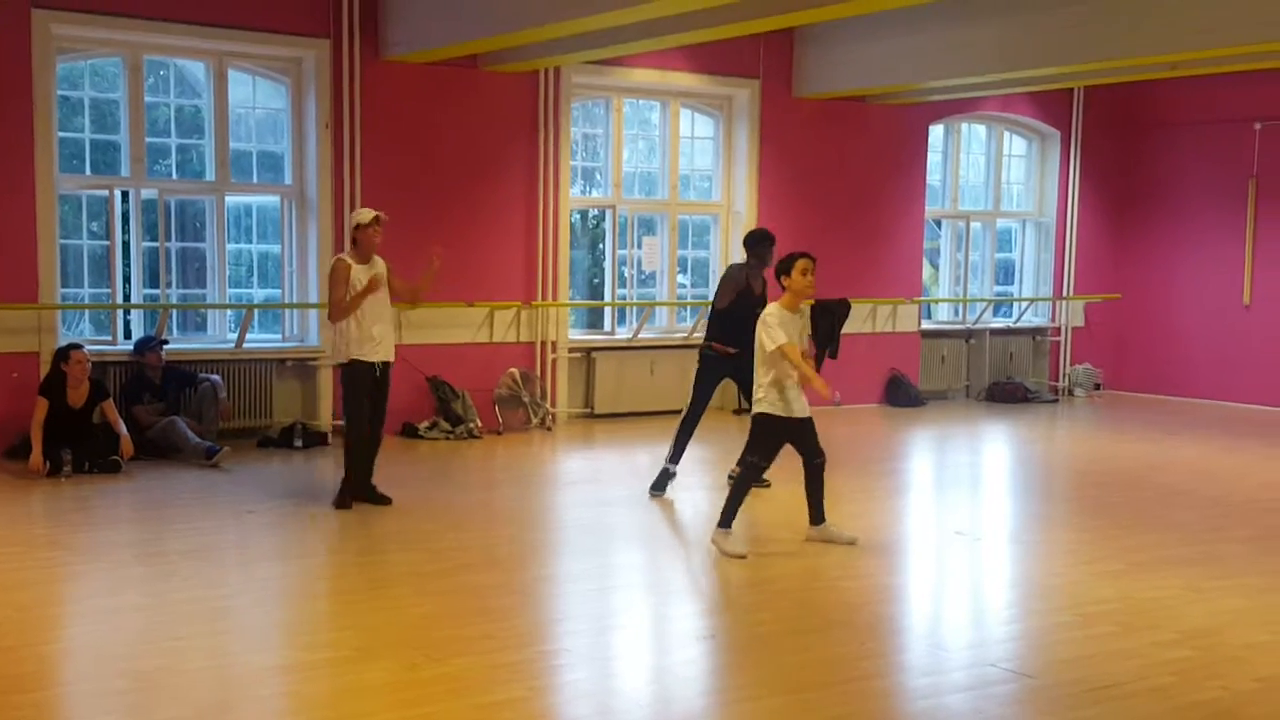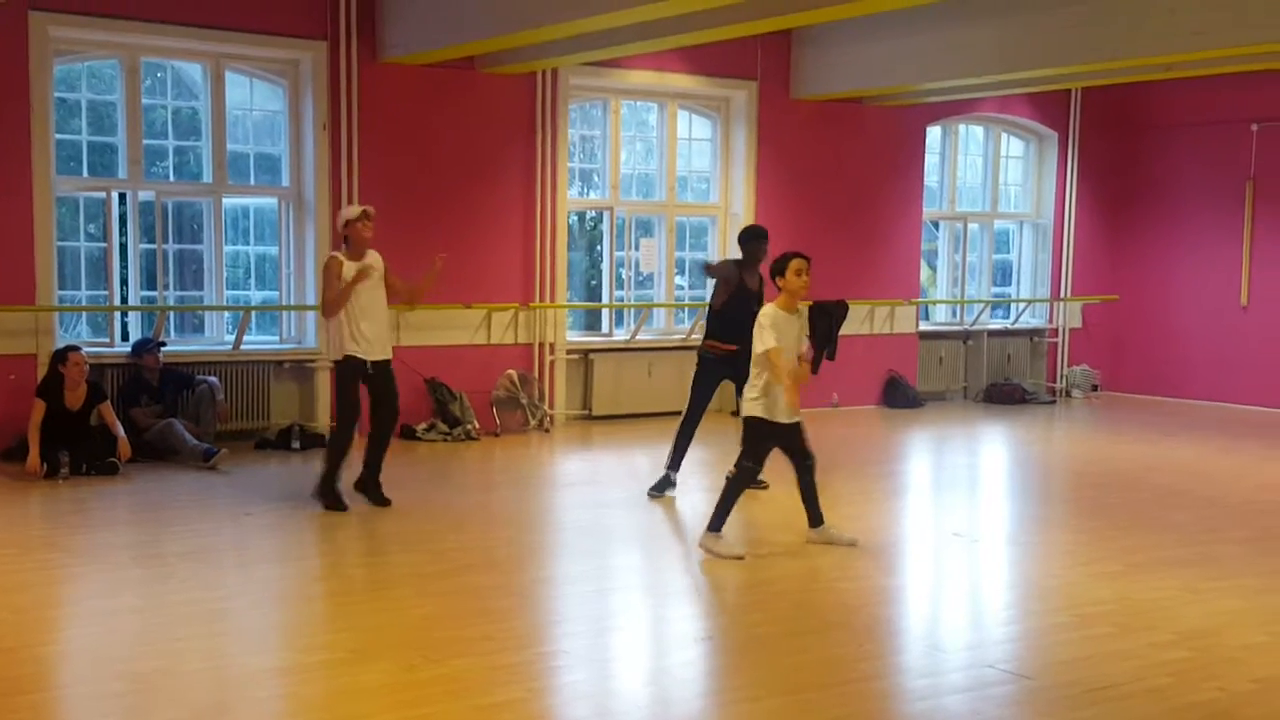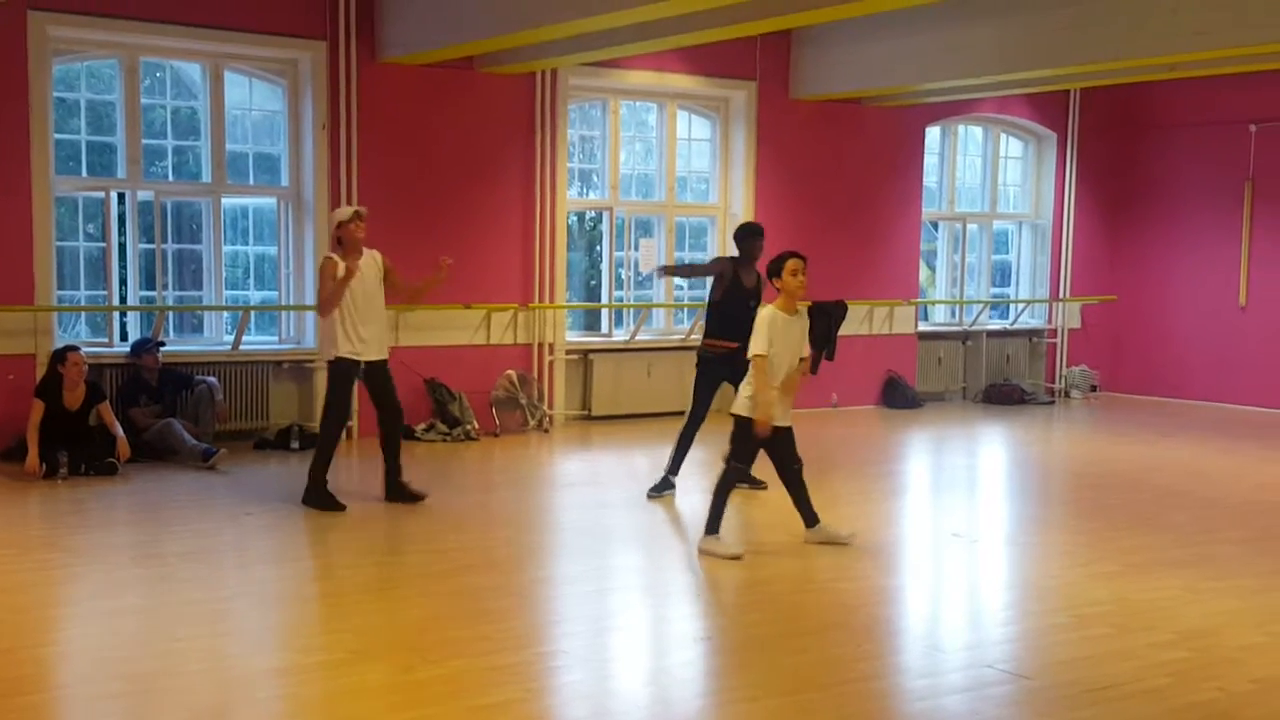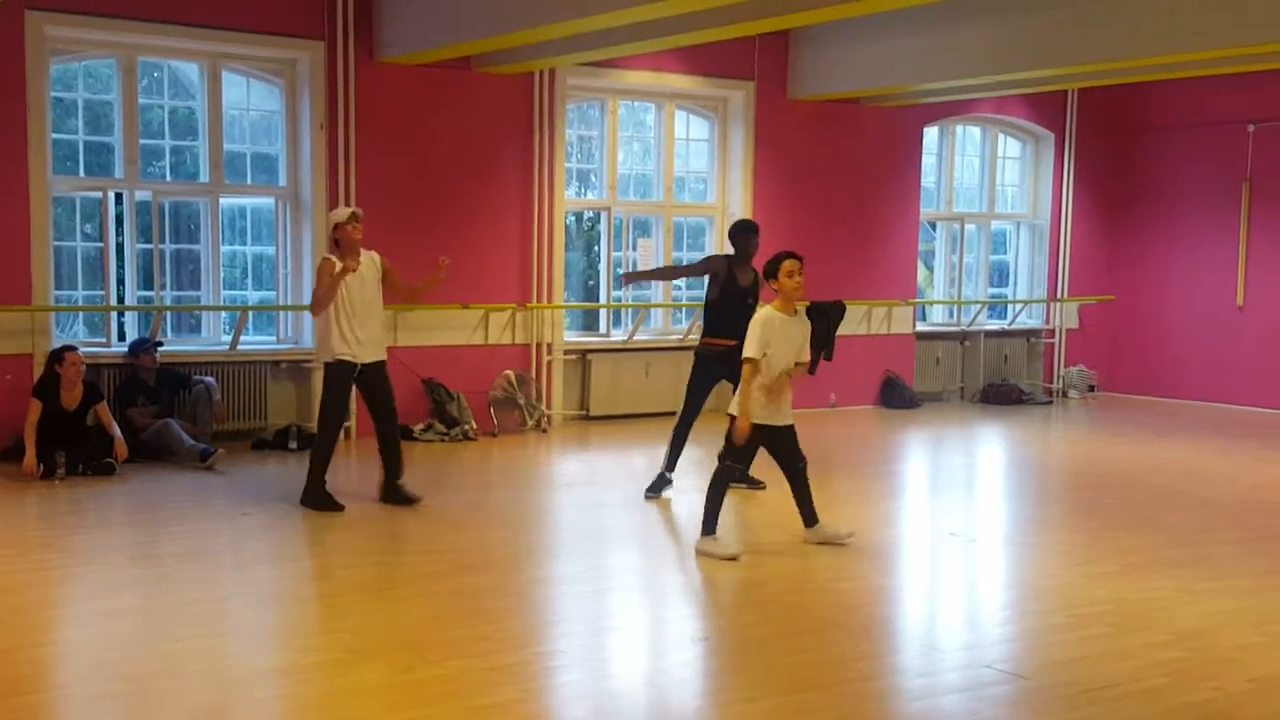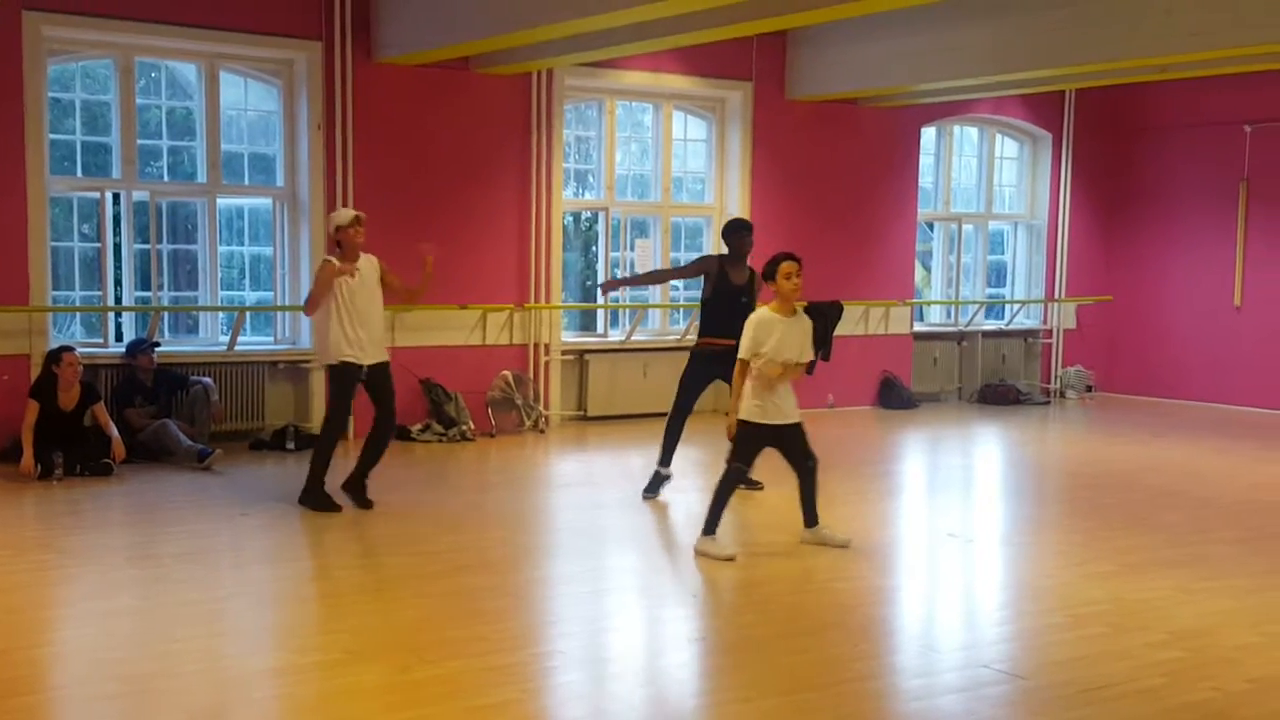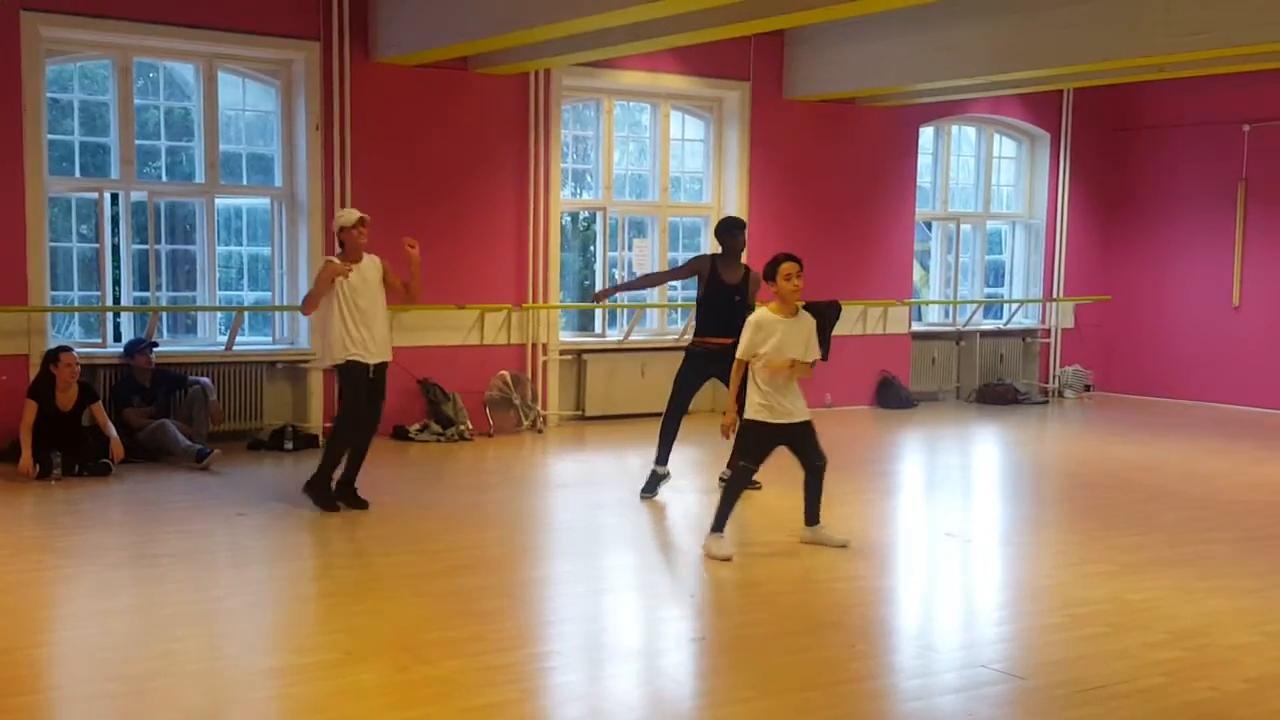
dt=0.1s
person 1, frame 1
left shoulder: (801, 315)
right shoulder: (772, 315)
right elbow: (787, 352)
left wrist: (810, 376)
right wrist: (814, 378)
left hip: (797, 405)
right hip: (771, 404)
left knee: (816, 460)
right knee: (754, 465)
left ankle: (818, 525)
right ankle: (723, 530)
person 1, frame 2
left shoulder: (800, 317)
right shoulder: (768, 316)
right elbow: (772, 356)
left wrist: (802, 373)
right wrist: (787, 389)
left hip: (787, 411)
right hip: (761, 407)
left knee: (805, 464)
right knee: (747, 471)
left ankle: (817, 527)
right ankle: (712, 534)
person 1, frame 3
left shoulder: (802, 319)
right shoulder: (766, 317)
left elbow: (804, 360)
right elbow: (759, 362)
left wrist: (794, 380)
right wrist: (763, 405)
left hip: (781, 412)
right hip: (752, 408)
left knee: (792, 469)
right knee: (735, 469)
left ankle: (813, 527)
right ankle: (710, 536)
person 1, frame 4
left shoulder: (803, 322)
right shoulder: (762, 319)
left elbow: (802, 365)
right elbow: (749, 367)
left wrist: (786, 381)
right wrist: (744, 414)
left hip: (780, 413)
right hip: (750, 412)
left knee: (797, 466)
right knee: (729, 470)
left ankle: (813, 527)
right ankle: (707, 537)
person 1, frame 5
left shoulder: (804, 322)
right shoulder: (758, 320)
left elbow: (801, 366)
right elbow: (741, 367)
left wrist: (782, 370)
right wrist: (733, 411)
left hip: (786, 413)
right hip: (753, 413)
left knee: (807, 464)
right knee: (735, 472)
left ankle: (812, 528)
right ankle: (707, 537)
person 1, frame 6
left shoulder: (807, 322)
right shoulder: (758, 320)
left elbow: (808, 366)
right elbow: (740, 365)
left wrist: (791, 366)
right wrist: (731, 410)
left hip: (795, 411)
right hip: (760, 412)
left knee: (816, 463)
right knee: (743, 471)
left ankle: (812, 527)
right ankle: (716, 534)
person 2, frame 1
left shoulder: (381, 265)
right shoulder: (342, 266)
left elbow: (409, 298)
right elbow: (334, 315)
left wrist: (432, 273)
right wrist: (364, 293)
left hip: (382, 354)
right hip: (355, 355)
left knee: (375, 421)
right knee: (358, 420)
left ankle: (363, 484)
right ankle: (349, 486)
person 2, frame 2
left shoulder: (378, 261)
right shoulder: (335, 263)
left elbow: (406, 296)
right elbow: (328, 311)
left wrist: (432, 275)
right wrist: (354, 281)
left hip: (379, 351)
right hip: (349, 352)
left knee: (388, 414)
right knee: (348, 418)
left ankle: (369, 479)
right ankle: (327, 485)
person 2, frame 3
left shoulder: (378, 260)
right shoulder: (331, 264)
left elbow: (410, 294)
right elbow: (323, 310)
left wrist: (437, 277)
right wrist: (346, 278)
left hip: (375, 352)
right hip: (344, 352)
left knee: (393, 415)
right knee: (336, 420)
left ankle: (393, 483)
right ankle: (316, 488)
person 2, frame 4
left shoulder: (376, 261)
right shoulder: (328, 265)
left elbow: (411, 293)
right elbow: (316, 309)
left wrist: (436, 278)
right wrist: (338, 276)
left hip: (373, 353)
right hip: (341, 354)
left knee: (388, 416)
right knee: (332, 421)
left ankle: (391, 484)
right ankle: (314, 490)
person 2, frame 5
left shoulder: (374, 264)
right shoulder: (329, 267)
left elbow: (408, 296)
right elbow: (309, 309)
left wrist: (426, 274)
right wrist: (333, 276)
left hip: (376, 354)
right hip: (344, 356)
left knee: (386, 419)
right knee: (337, 422)
left ankle: (357, 481)
right ankle: (313, 489)
person 2, frame 6
left shoulder: (376, 264)
right shoulder: (332, 267)
left elbow: (411, 296)
right elbow: (307, 309)
left wrist: (415, 263)
right wrist: (329, 278)
left hip: (379, 354)
right hip: (349, 355)
left knee: (369, 422)
right knee: (351, 419)
left ankle: (345, 485)
right ankle: (319, 482)
person 3, frame 1
left shoulder: (762, 282)
right shoulder: (736, 273)
right wrist: (756, 268)
left hip: (744, 355)
right hip: (715, 353)
right knee: (695, 409)
left ankle: (742, 470)
right ankle: (669, 469)
person 3, frame 2
left shoulder: (760, 281)
right shoulder: (731, 270)
right elbow: (715, 272)
right wrist: (715, 270)
left hip: (743, 354)
right hip: (714, 354)
right knee: (693, 413)
right ankle: (670, 474)
person 3, frame 3
left shoulder: (759, 280)
right shoulder: (725, 267)
right elbow: (699, 270)
right wrist: (673, 269)
left hip: (742, 354)
right hip: (713, 353)
right knee: (696, 415)
left ankle: (739, 471)
right ankle: (670, 476)
person 3, frame 4
left shoulder: (757, 278)
right shoulder: (719, 265)
right elbow: (679, 272)
right wrist: (640, 275)
left hip: (741, 353)
right hip: (711, 352)
right knee: (690, 412)
left ankle: (737, 471)
right ankle: (665, 474)
person 3, frame 5
left shoulder: (755, 279)
right shoulder: (711, 265)
right elbow: (669, 274)
right wrist: (623, 281)
left hip: (737, 353)
right hip: (706, 351)
right knee: (680, 410)
right ankle: (662, 470)
person 3, frame 6
left shoulder: (751, 278)
right shoulder: (704, 264)
right elbow: (662, 277)
right wrist: (617, 288)
left hip: (733, 351)
right hip: (701, 350)
right knee: (675, 409)
left ankle: (731, 471)
right ankle: (659, 470)
